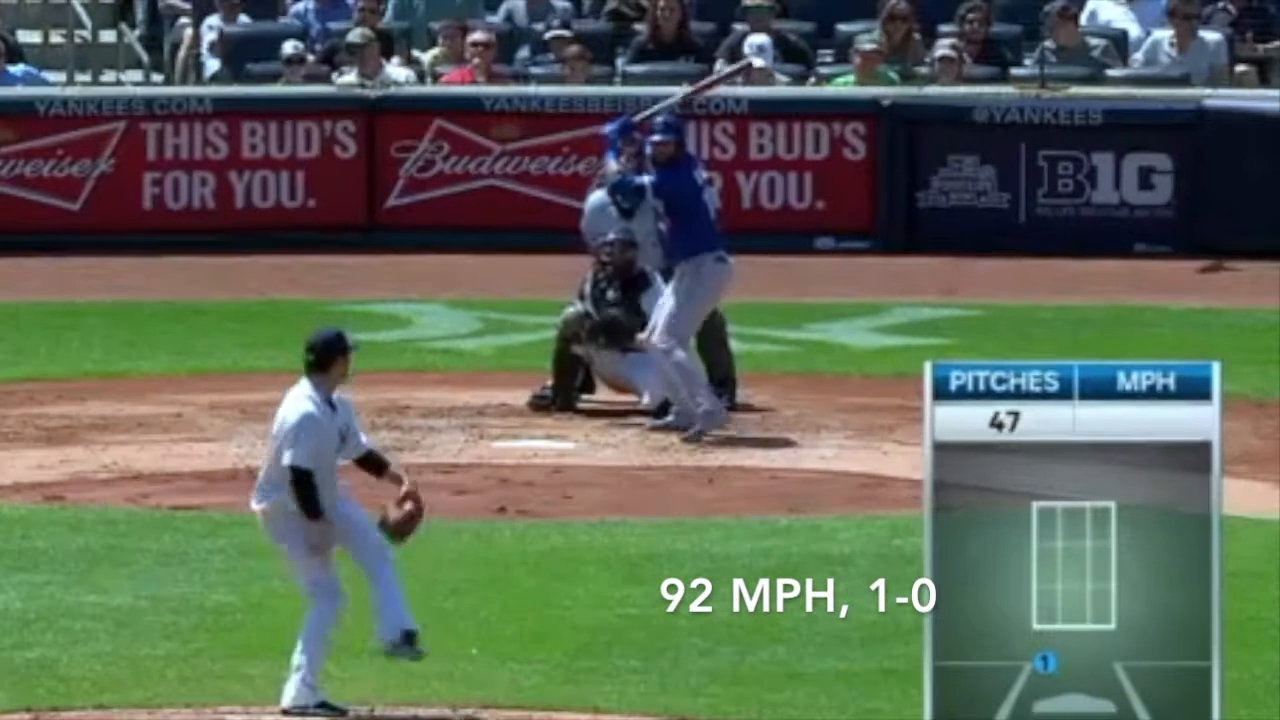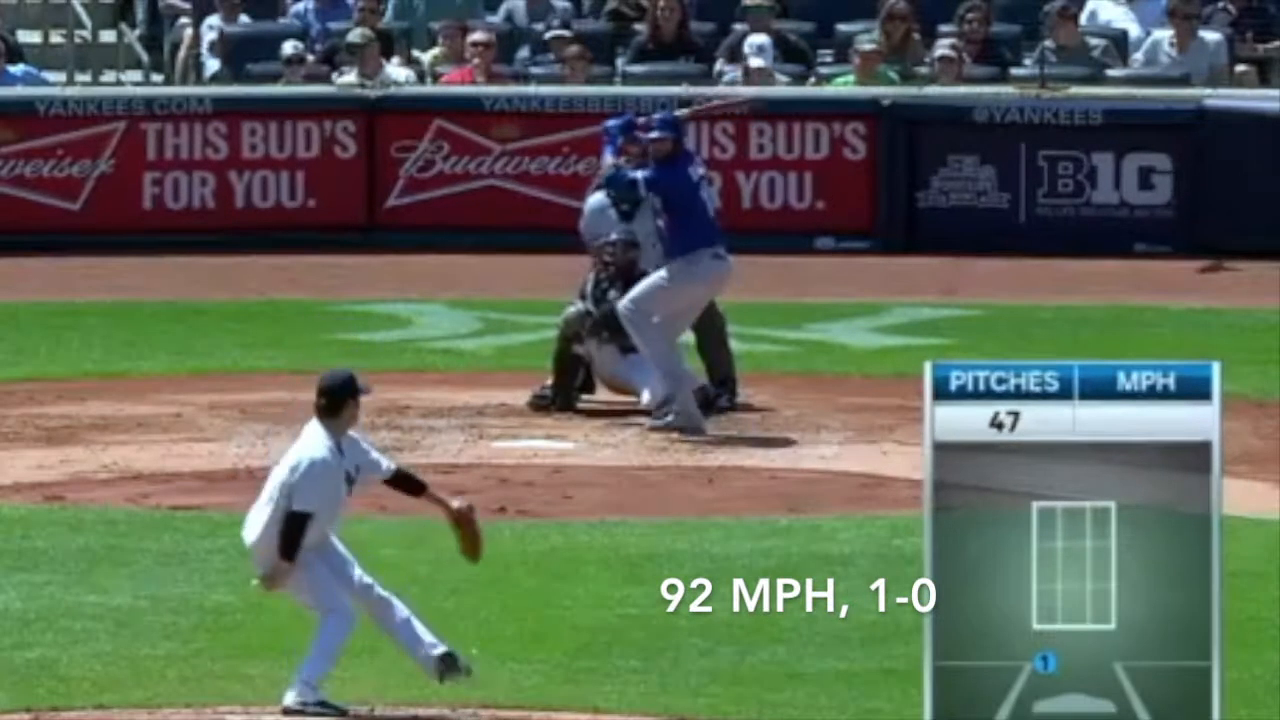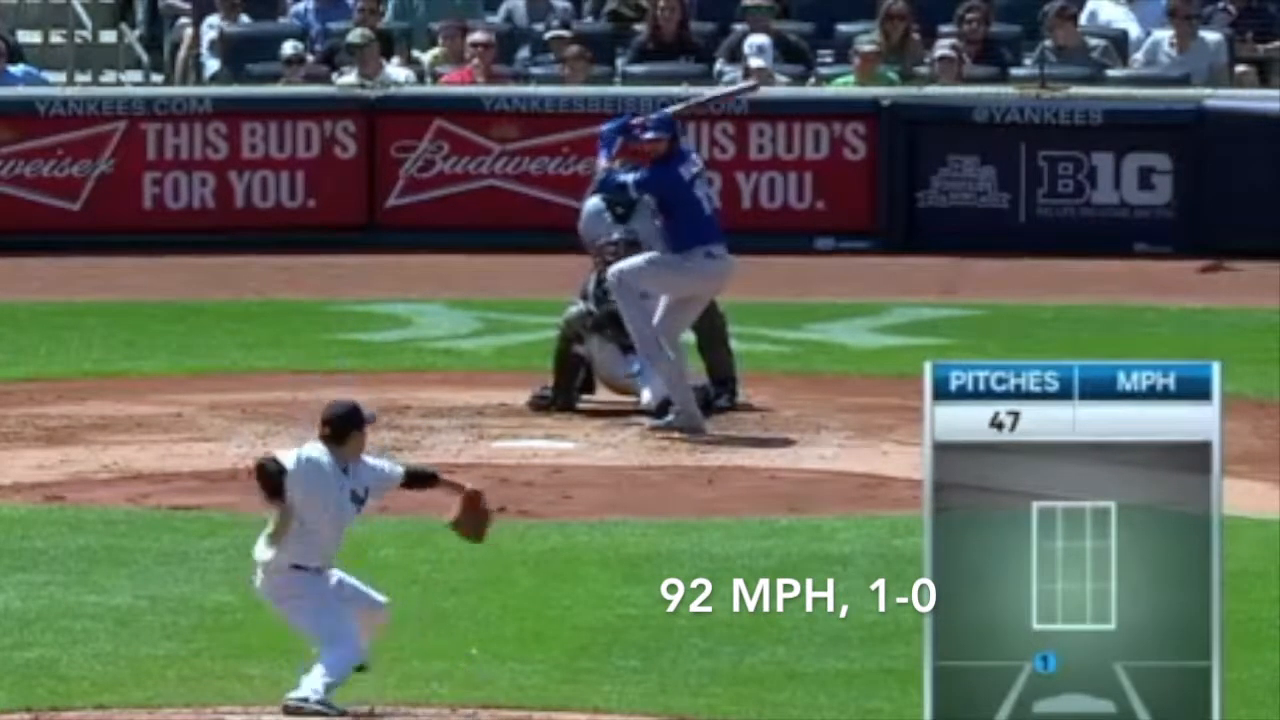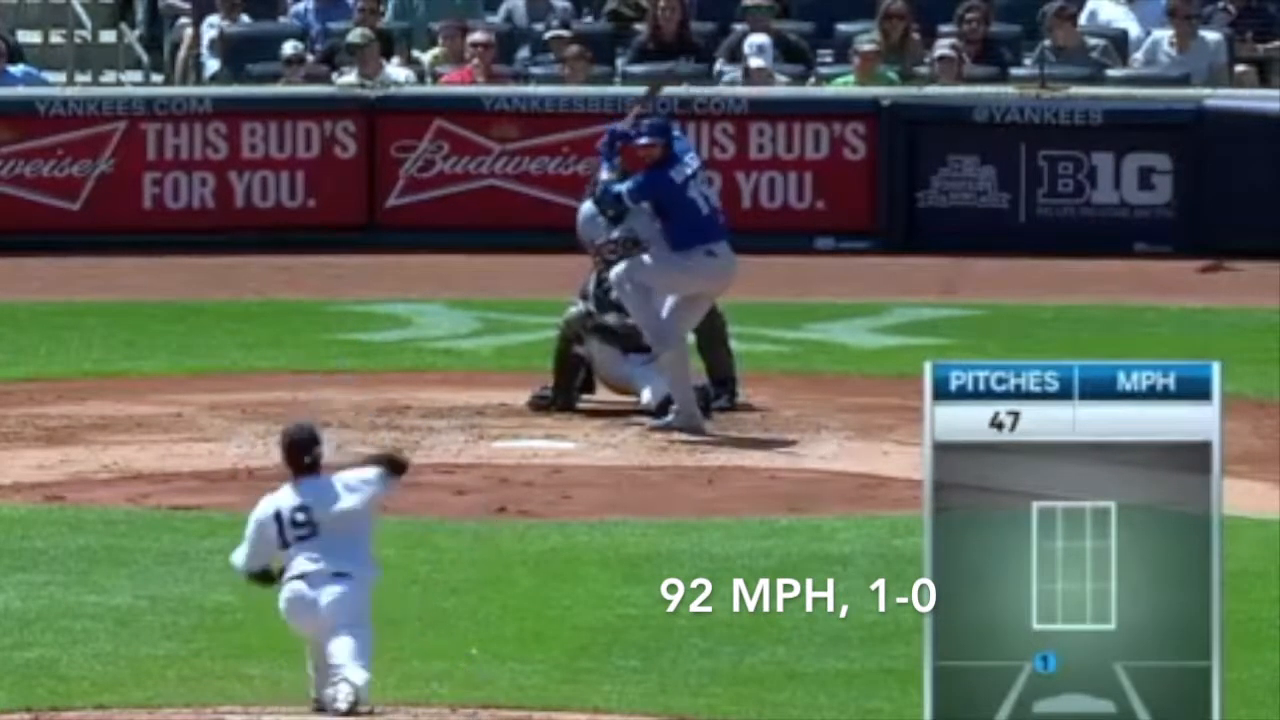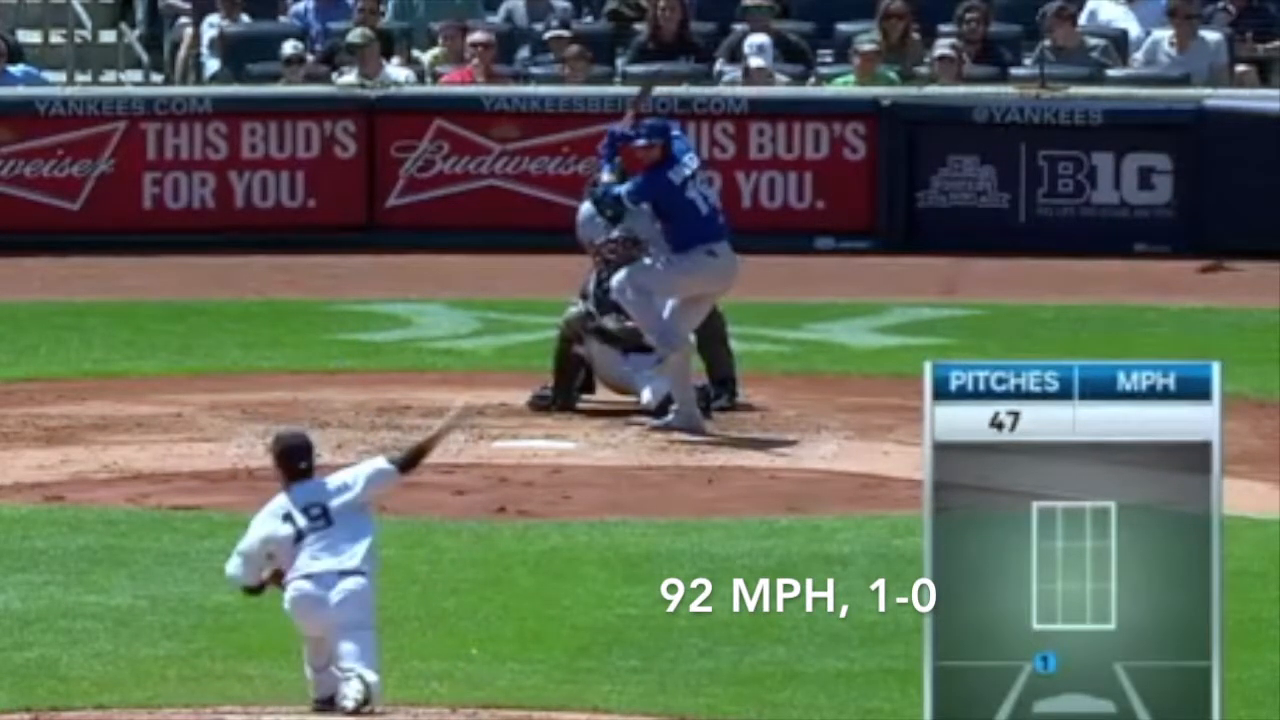
dt=0.2s
person 1, frame 1
left shoulder: (336, 403)
right shoulder: (304, 411)
left elbow: (361, 452)
right elbow: (300, 475)
left wrist: (399, 480)
right wrist: (317, 525)
left hip: (326, 499)
right hip: (296, 511)
left knee: (377, 553)
right knee: (327, 595)
left ankle: (399, 634)
person 1, frame 2
left shoulder: (348, 444)
right shoulder: (317, 456)
left elbow: (391, 474)
right elbow: (297, 517)
left wrist: (445, 503)
right wrist: (283, 568)
left hip: (314, 539)
right hip: (279, 547)
left knee: (370, 594)
right knee: (340, 614)
left ankle: (436, 656)
person 1, frame 3
left shoulder: (360, 468)
right shoulder: (311, 463)
left elbow: (407, 475)
right elbow: (265, 467)
left wrist: (459, 487)
right wrist: (281, 509)
left hip: (314, 571)
right hip: (286, 574)
left knee: (374, 609)
right knee: (344, 643)
left ankle: (345, 659)
person 1, frame 4
left shoulder: (267, 509)
right shoulder: (347, 485)
left elbow: (253, 573)
right elbow: (395, 466)
left hip: (297, 599)
right hip: (345, 594)
left knee: (317, 626)
left ankle: (325, 695)
right ankle: (347, 688)
person 1, frame 5
left shoulder: (267, 519)
right shoulder: (346, 484)
left elbow: (244, 581)
right elbow: (403, 462)
left wrist: (273, 577)
right wrist: (441, 430)
left hip: (302, 597)
right hip: (352, 590)
left knee: (318, 629)
left ankle: (325, 693)
right ankle: (356, 683)
person 2, frame 1
left shoulder: (682, 172)
right shoulder: (685, 168)
left elbow: (620, 186)
left hip: (705, 268)
right hip: (689, 269)
left knee: (667, 340)
right knee: (655, 338)
left ankle: (707, 411)
right ankle: (687, 413)
person 2, frame 2
left shoulder: (670, 172)
right shoulder: (683, 160)
left hip: (699, 264)
right hip: (704, 263)
left knee: (631, 311)
right knee: (659, 334)
left ankle: (677, 382)
right ankle: (685, 412)
person 2, frame 3
left shoulder: (662, 173)
right shoulder: (686, 157)
left elbow: (606, 184)
left wrist: (606, 143)
right wrist: (623, 132)
left hip: (698, 263)
right hip: (711, 262)
left knee: (619, 278)
right knee: (663, 333)
left ankle: (652, 358)
right ankle: (686, 414)
person 2, frame 4
left shoulder: (654, 179)
right shoulder: (686, 152)
left elbow: (605, 197)
right elbow: (673, 133)
left wrist: (607, 160)
right wrist: (629, 134)
left hip: (701, 262)
right hip: (718, 262)
left knee: (622, 275)
right knee: (670, 332)
left ankle: (660, 343)
right ankle: (687, 414)
person 2, frame 5
left shoulder: (652, 180)
right shoulder: (685, 151)
left elbow: (606, 198)
right elbow: (671, 129)
left wrist: (608, 160)
right wrist: (629, 134)
left hip: (702, 262)
right hip: (720, 263)
left knee: (624, 283)
right knee: (671, 333)
left ankle: (669, 343)
right ankle: (686, 414)
person 3, frame 1
left shoulder: (649, 284)
right shoulder: (595, 282)
right elbow: (575, 322)
left hip: (644, 358)
right hip: (611, 360)
left knee: (658, 400)
right knee: (573, 317)
right ankle: (560, 392)
person 3, frame 2
left shoulder: (651, 284)
right shoulder: (596, 281)
left elbow: (664, 337)
right elbow: (575, 324)
left hip: (646, 360)
right hip: (614, 362)
left knee: (660, 399)
right knee: (575, 317)
left ankle: (699, 393)
right ankle: (561, 391)
person 3, frame 3
right shoulder: (595, 282)
left hip: (646, 361)
right hip: (612, 366)
left knee: (658, 401)
right knee: (576, 317)
left ankle: (706, 393)
right ankle: (561, 391)
person 3, frame 4
left shoulder: (653, 285)
right shoulder: (597, 280)
left elbow: (664, 334)
left wrist: (631, 326)
left hip: (648, 360)
right hip: (612, 365)
left knee: (660, 401)
right knee: (575, 318)
left ankle: (705, 394)
right ankle: (563, 392)
person 3, frame 5
left shoulder: (652, 283)
right shoulder: (597, 280)
left elbow: (666, 333)
left wrist: (630, 329)
left hip: (647, 360)
right hip: (613, 362)
left knee: (660, 400)
right knee: (575, 319)
left ankle: (700, 394)
right ankle: (563, 391)
